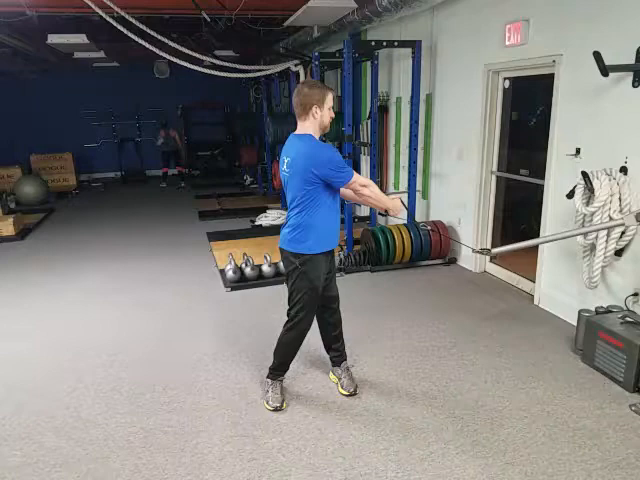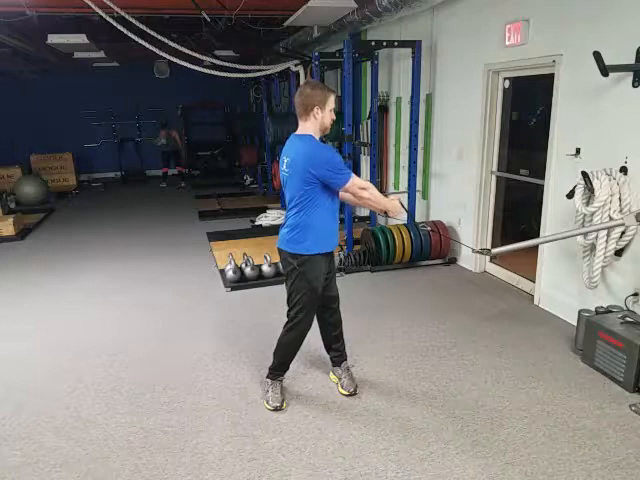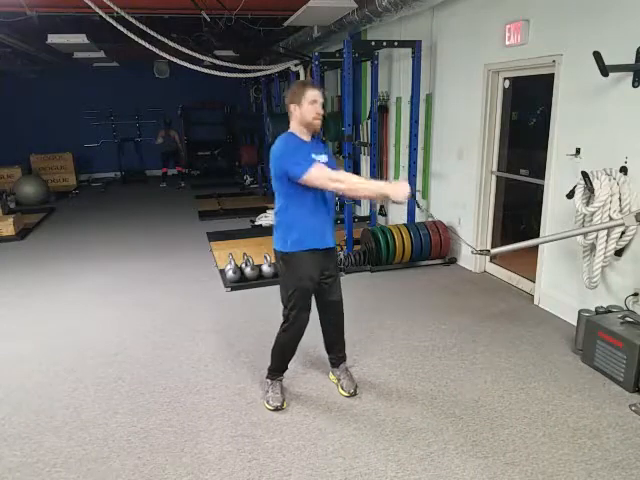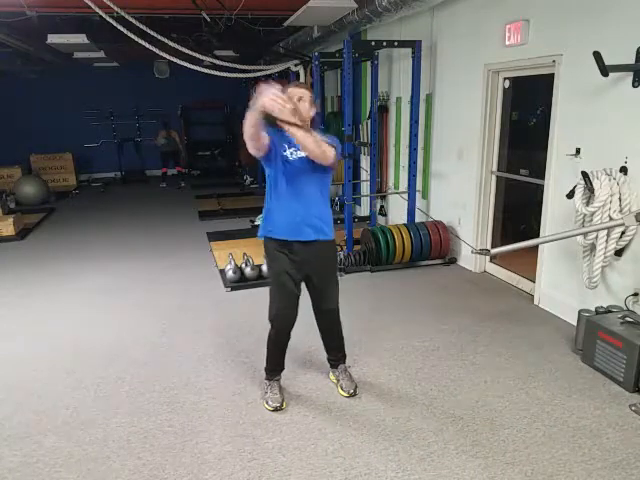
dt=0.4s
person 1, frame 1
left shoulder: (294, 146)
right shoulder: (318, 153)
left elbow: (339, 189)
right elbow: (361, 185)
left wrist: (377, 202)
right wrist: (389, 204)
left hip: (317, 247)
right hip: (305, 251)
left knee: (329, 307)
right knee: (300, 318)
left ankle: (339, 364)
right ankle: (274, 378)
person 1, frame 2
left shoulder: (295, 146)
right shoulder: (317, 153)
left elbow: (338, 192)
right elbow: (360, 189)
left wrist: (377, 204)
right wrist: (388, 206)
left hip: (317, 248)
right hip: (304, 252)
left knee: (329, 307)
right knee: (300, 318)
left ankle: (339, 364)
right ankle: (274, 378)
person 1, frame 3
left shoulder: (318, 148)
right shoulder: (285, 148)
left elbow: (344, 183)
right elbow: (330, 181)
left wrist: (381, 190)
right wrist: (385, 188)
left hip: (325, 246)
right hip: (295, 249)
left knee: (333, 309)
right knee: (295, 319)
left ankle: (338, 365)
right ankle: (273, 378)
person 1, frame 4
left shoulder: (327, 143)
right shoulder: (273, 144)
left elbow: (317, 152)
right elbow: (252, 139)
left wrist: (287, 121)
right wrist: (259, 110)
left hip: (319, 242)
right hip: (280, 243)
left knee: (328, 311)
right knee: (282, 316)
left ankle: (338, 366)
right ankle: (272, 378)
